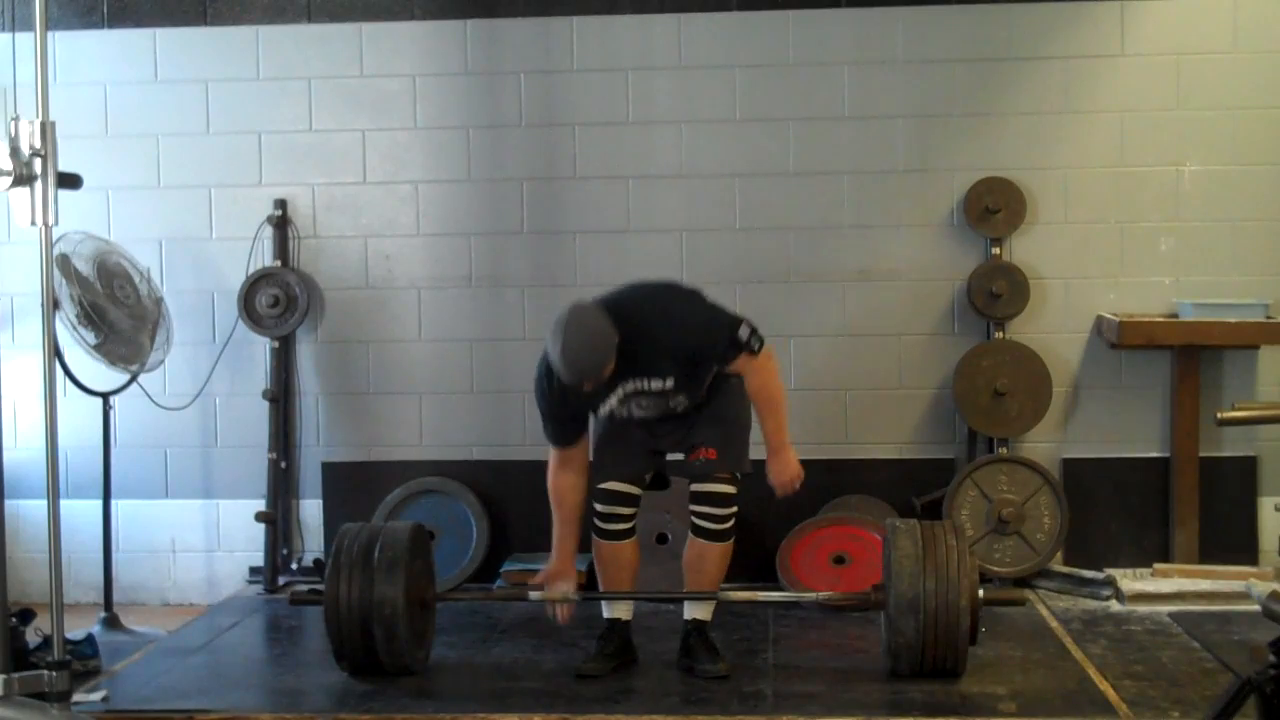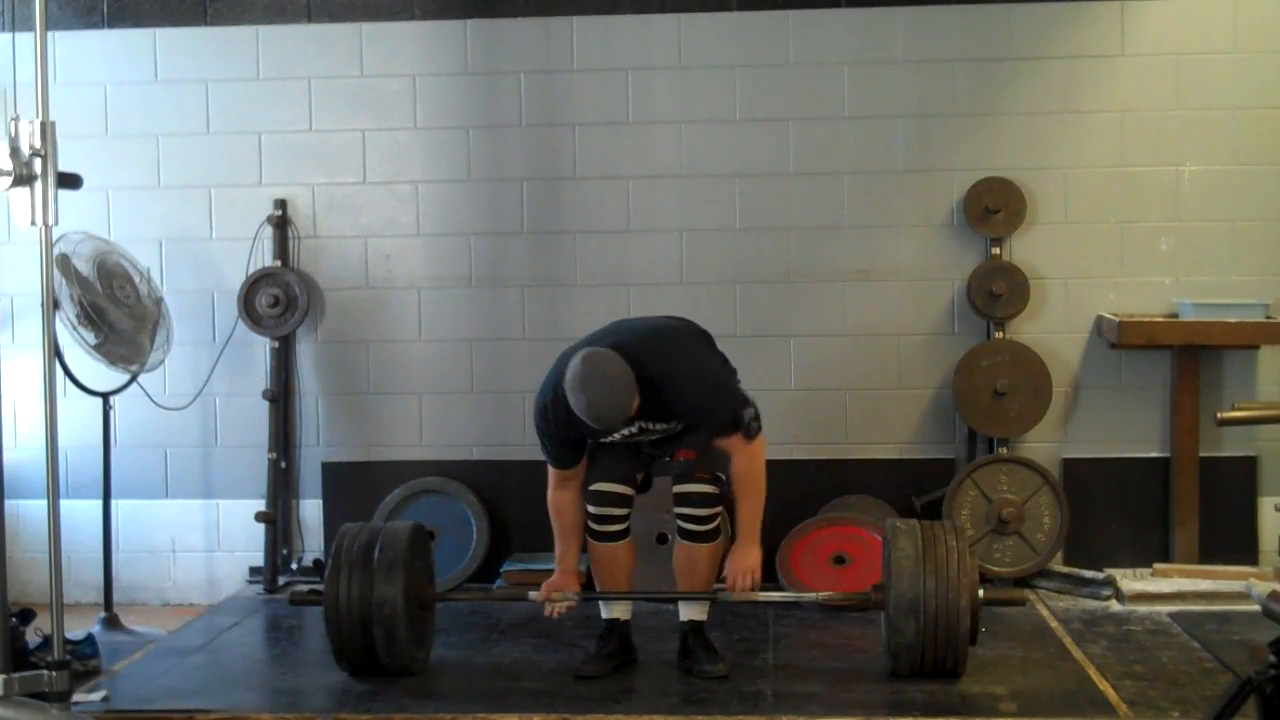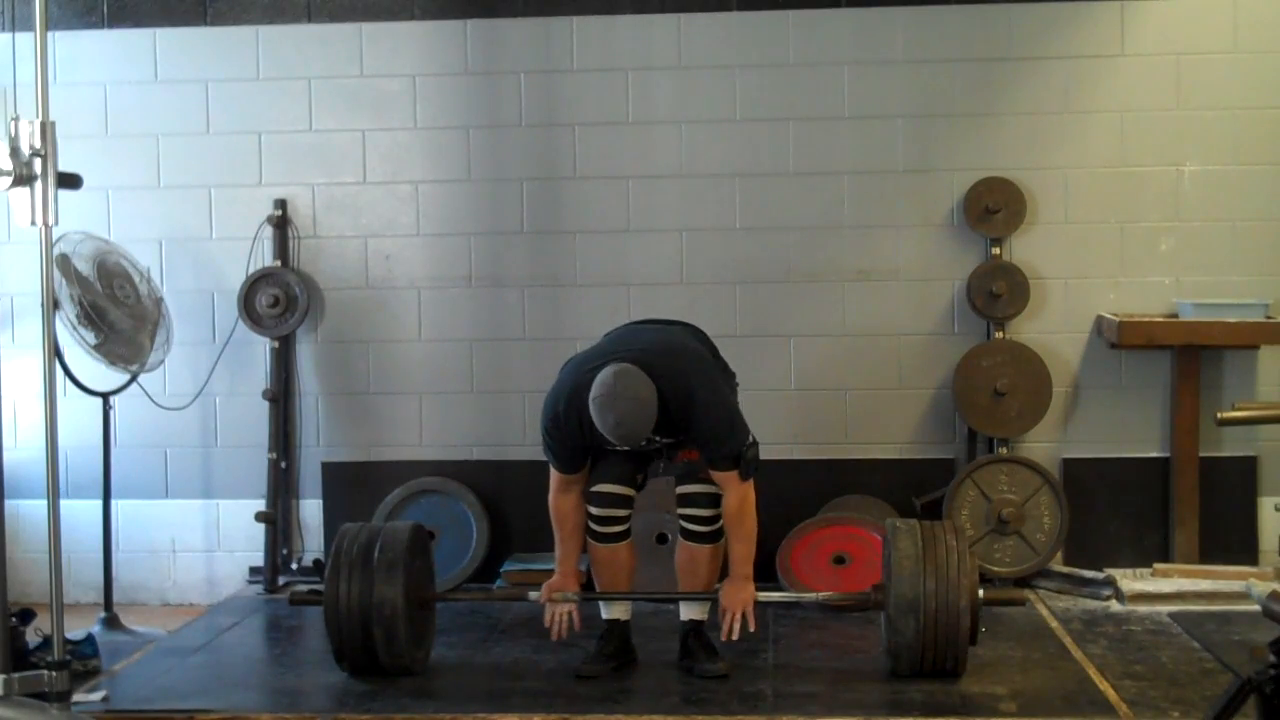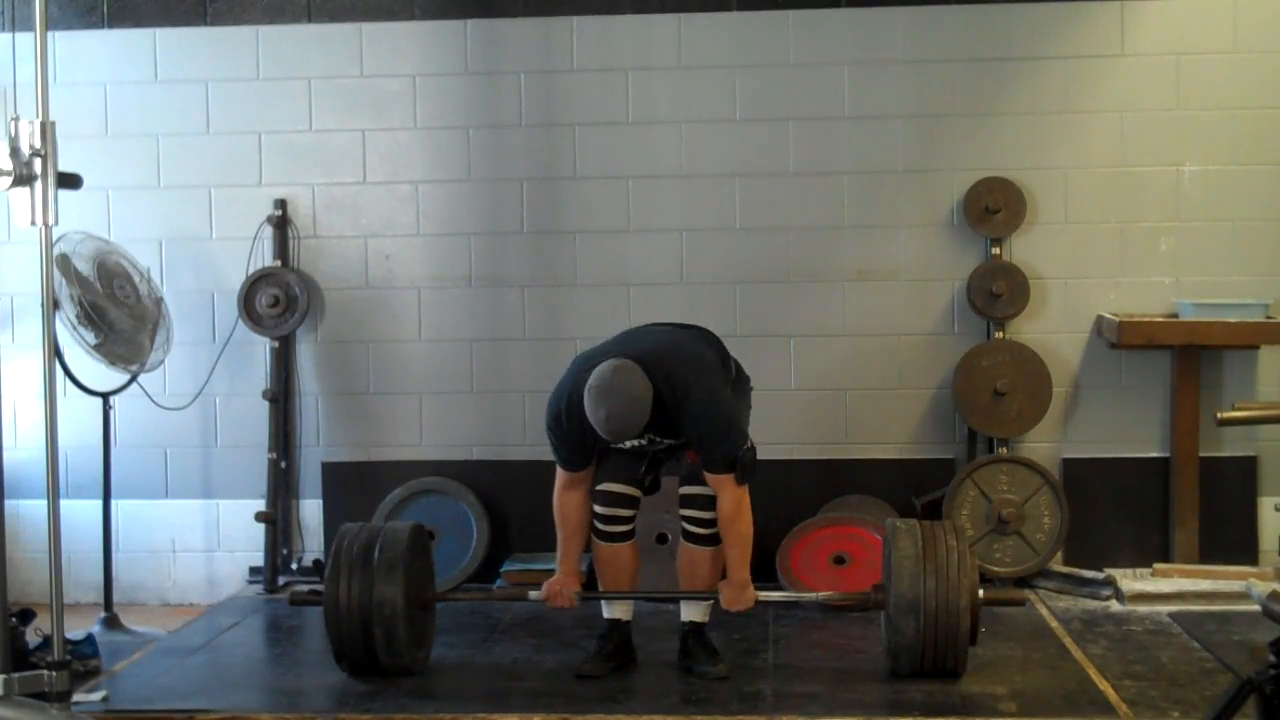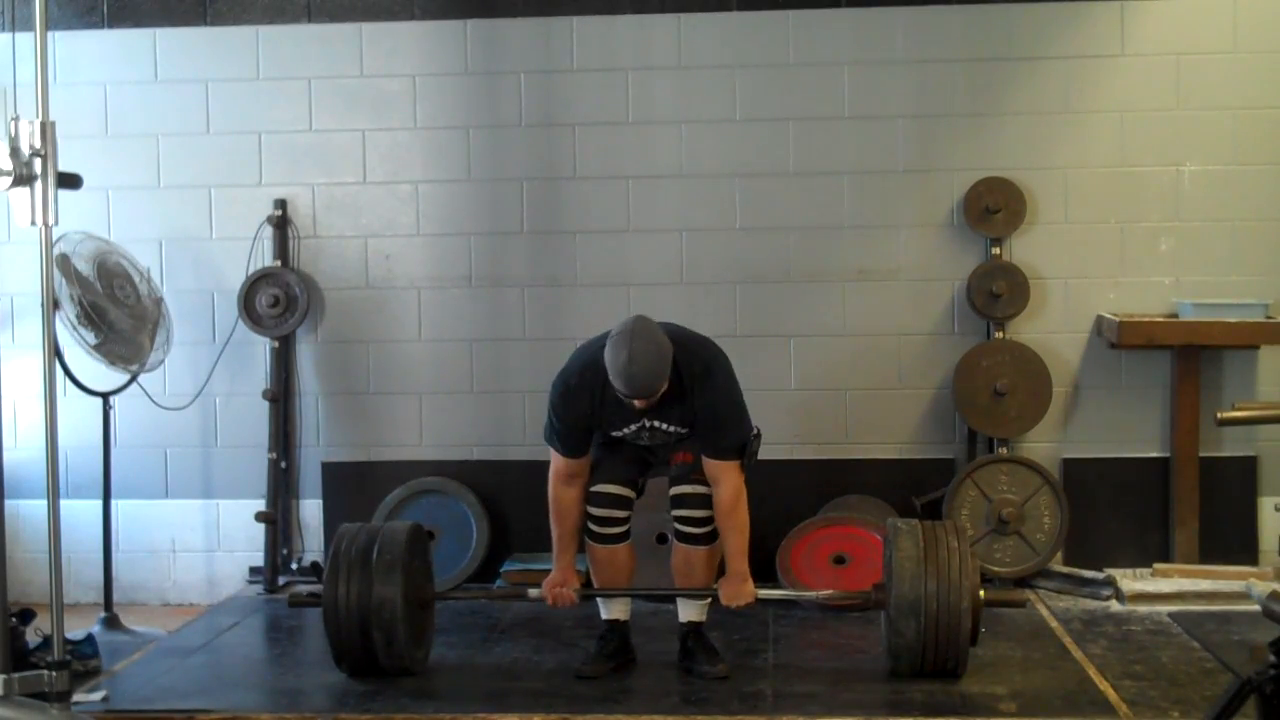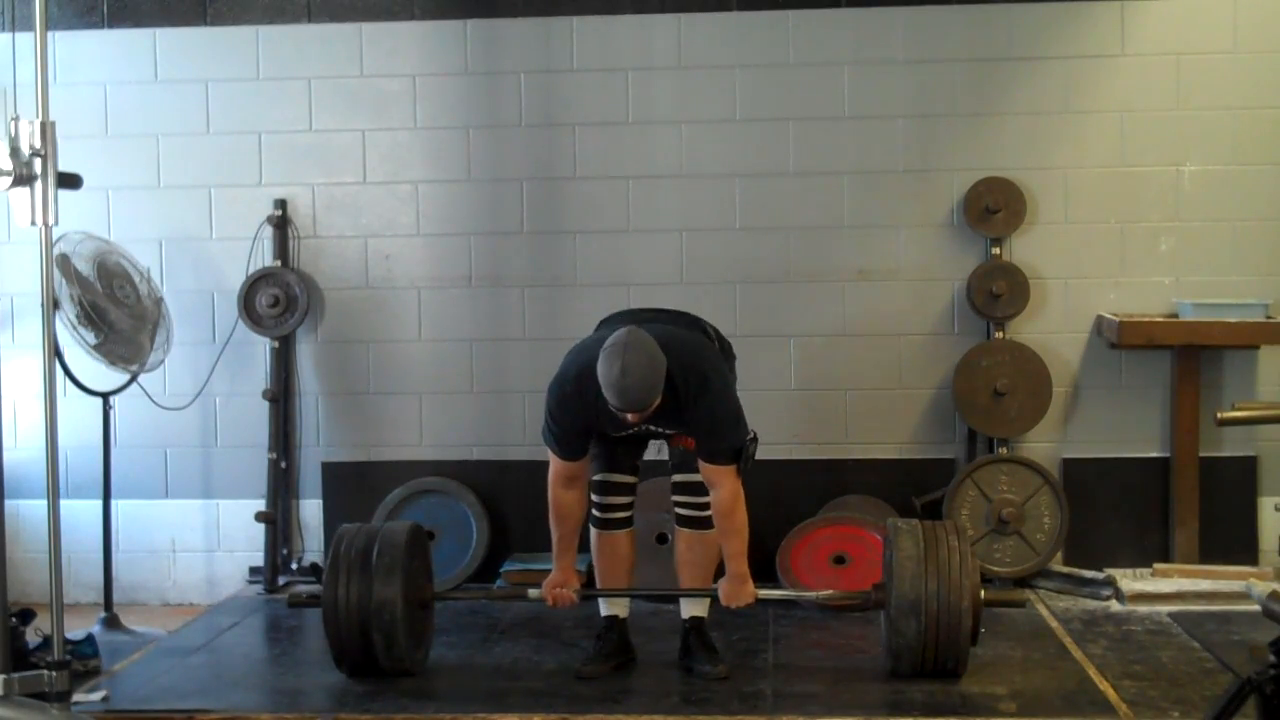
dt=0.4s
person 1, frame 1
left shoulder: (671, 317)
right shoulder: (556, 380)
left elbow: (757, 361)
right elbow: (566, 466)
left wrist: (780, 451)
right wrist: (562, 558)
left hip: (709, 397)
left knee: (714, 503)
right knee: (610, 505)
left ankle: (695, 635)
right ankle: (616, 634)
person 1, frame 2
left shoulder: (689, 374)
right shoulder: (554, 404)
left elbow: (747, 447)
right elbow: (565, 485)
left wrist: (748, 543)
right wrist: (566, 570)
left hip: (694, 406)
left knee: (699, 503)
right knee: (602, 503)
left ankle: (692, 634)
right ankle: (616, 634)
person 1, frame 3
left shoulder: (706, 399)
right shoulder: (565, 407)
left elbow: (737, 489)
right elbow: (566, 490)
left wrist: (741, 578)
right wrist: (565, 573)
left hip: (696, 390)
left knee: (702, 505)
right knee: (603, 505)
left ankle: (693, 634)
right ankle: (616, 635)
person 1, frame 4
left shoulder: (705, 400)
right shoulder: (569, 404)
left elbow: (731, 493)
right elbow: (572, 487)
left wrist: (739, 580)
right wrist: (567, 571)
left hip: (717, 395)
left knee: (702, 511)
right knee: (609, 508)
left ankle: (694, 635)
right ankle: (616, 635)
person 1, frame 5
left shoulder: (709, 375)
right shoulder: (576, 382)
left elbow: (727, 482)
right elbow: (567, 478)
left wrist: (738, 572)
right wrist: (563, 566)
left hip: (694, 433)
right hip: (616, 438)
left knee: (696, 513)
right knee: (602, 511)
left ankle: (692, 636)
right ankle: (615, 636)
person 1, frame 6
left shoulder: (706, 380)
right shoulder: (571, 386)
left elbow: (723, 487)
right elbow: (567, 482)
left wrist: (737, 574)
right wrist: (563, 567)
left hip: (691, 380)
left knee: (696, 499)
right knee: (608, 500)
left ankle: (694, 633)
right ankle: (614, 633)
